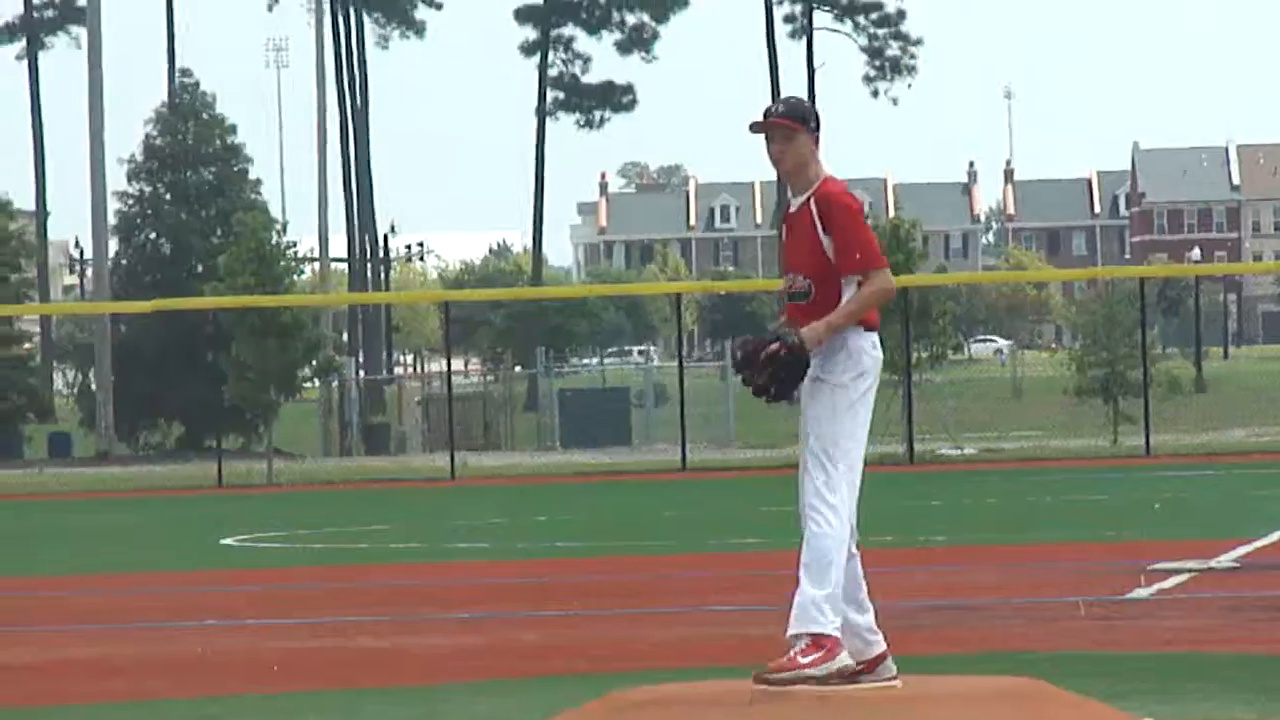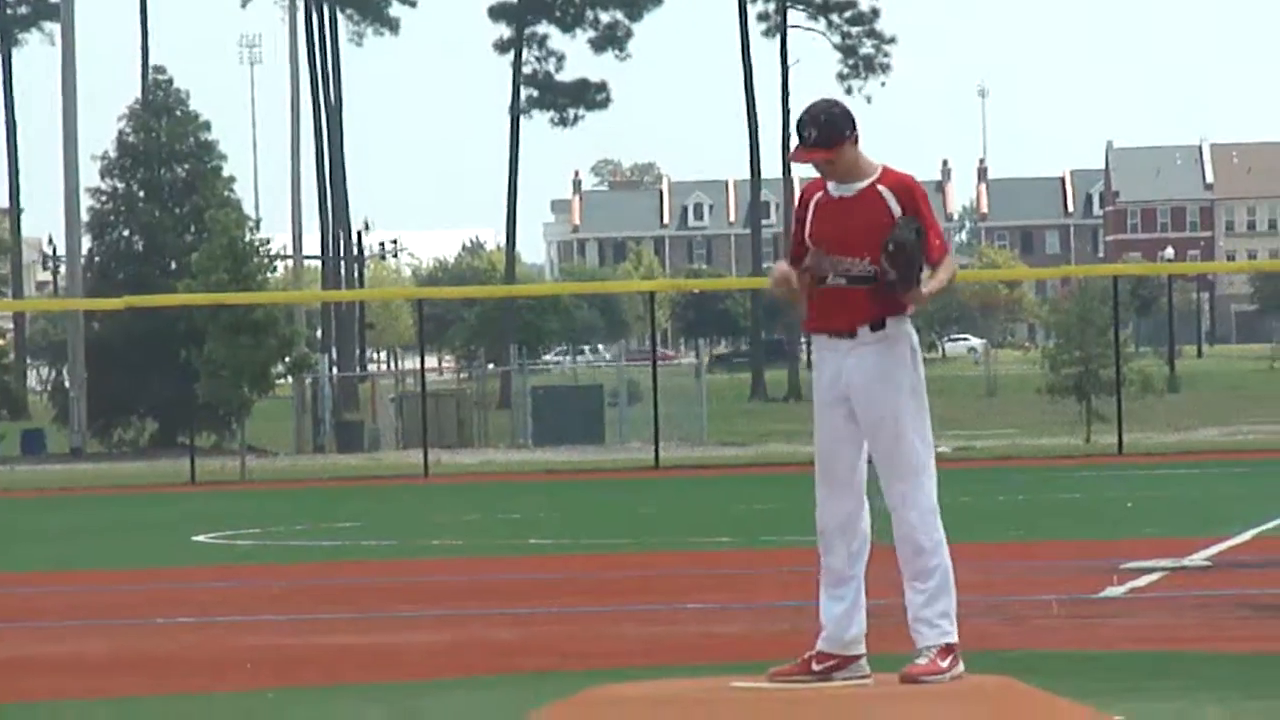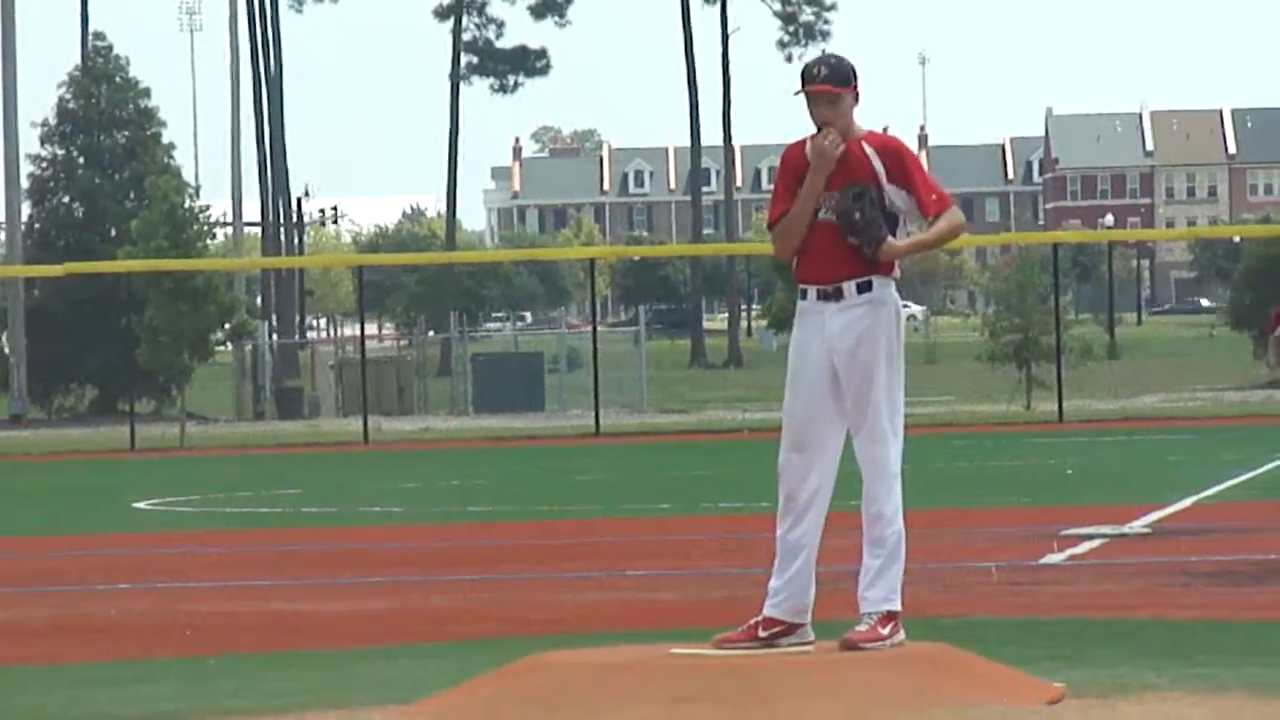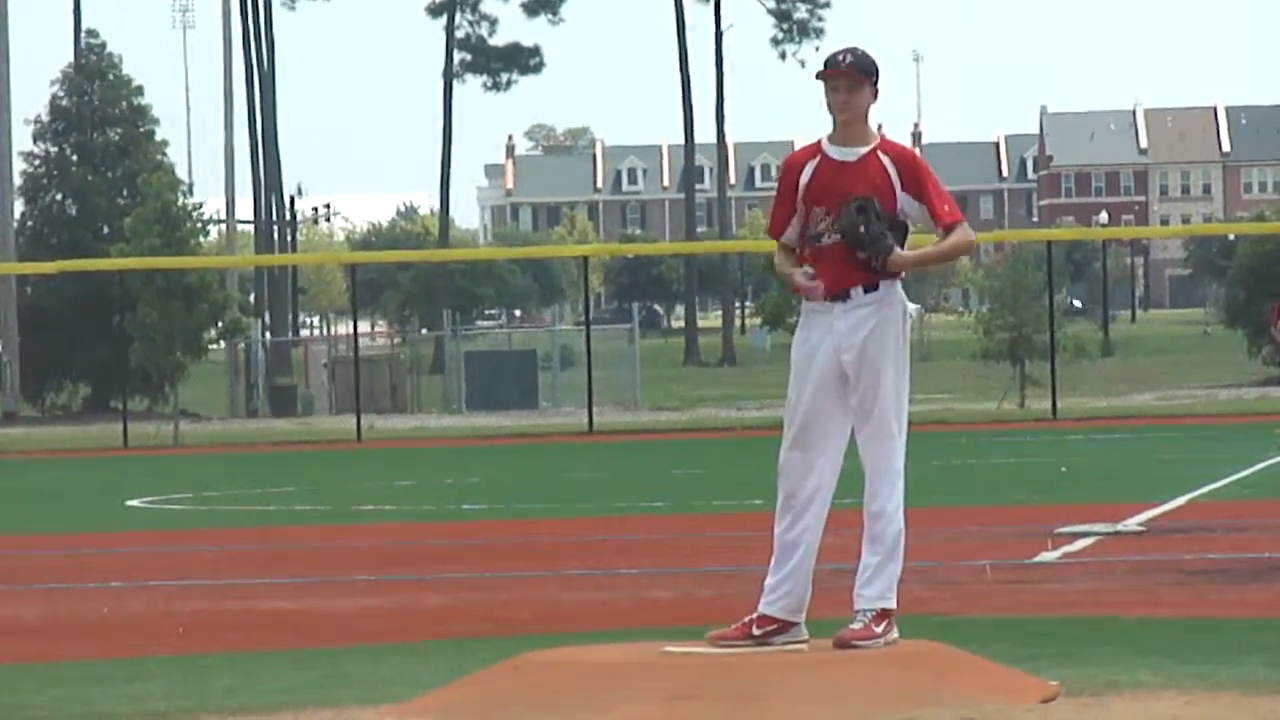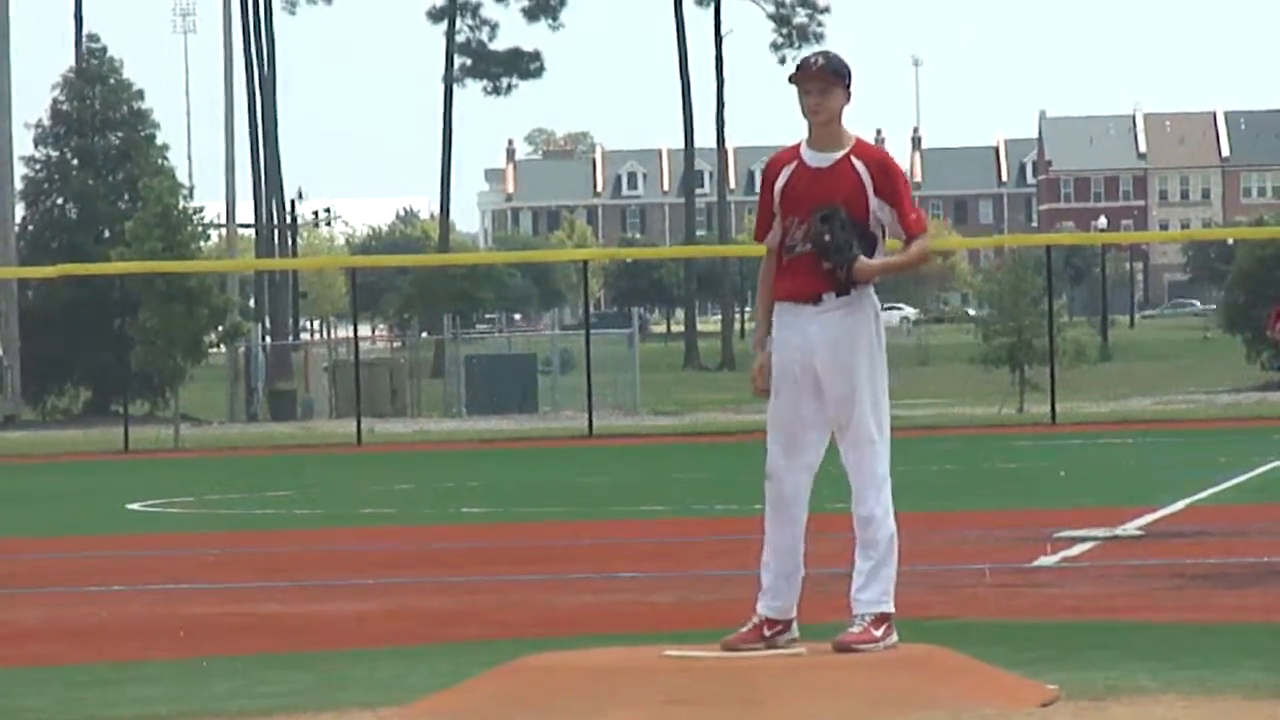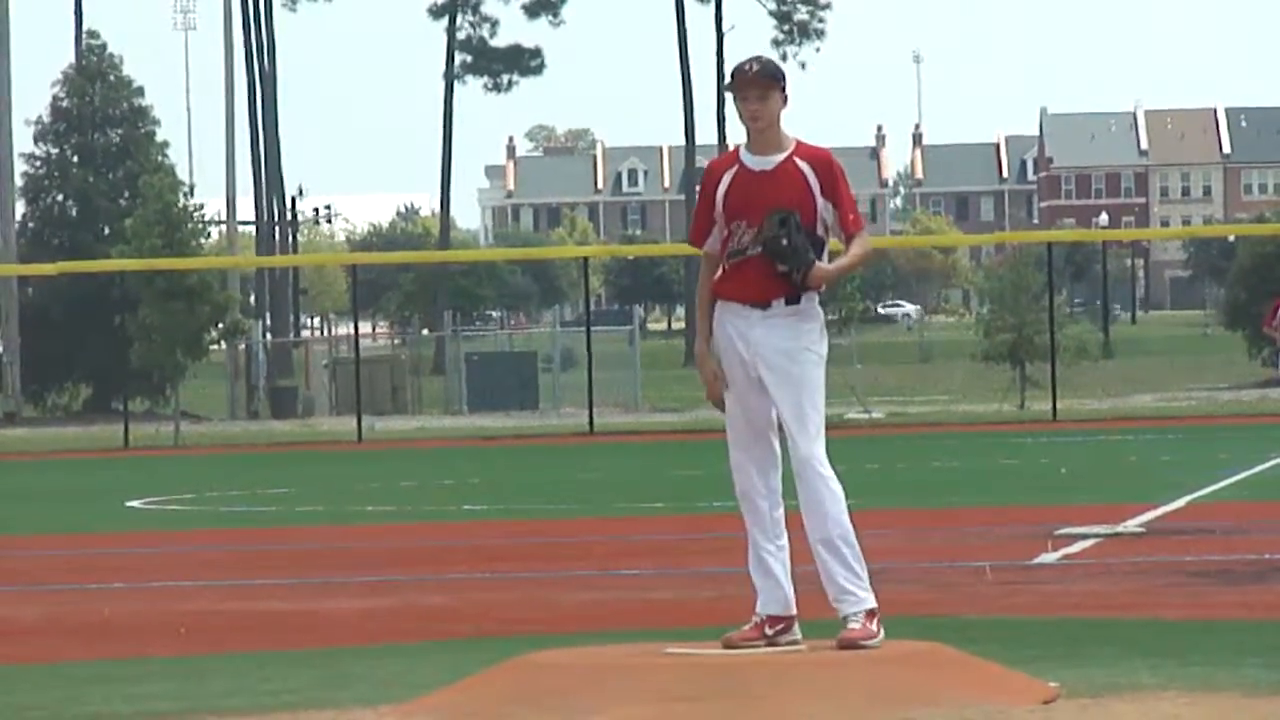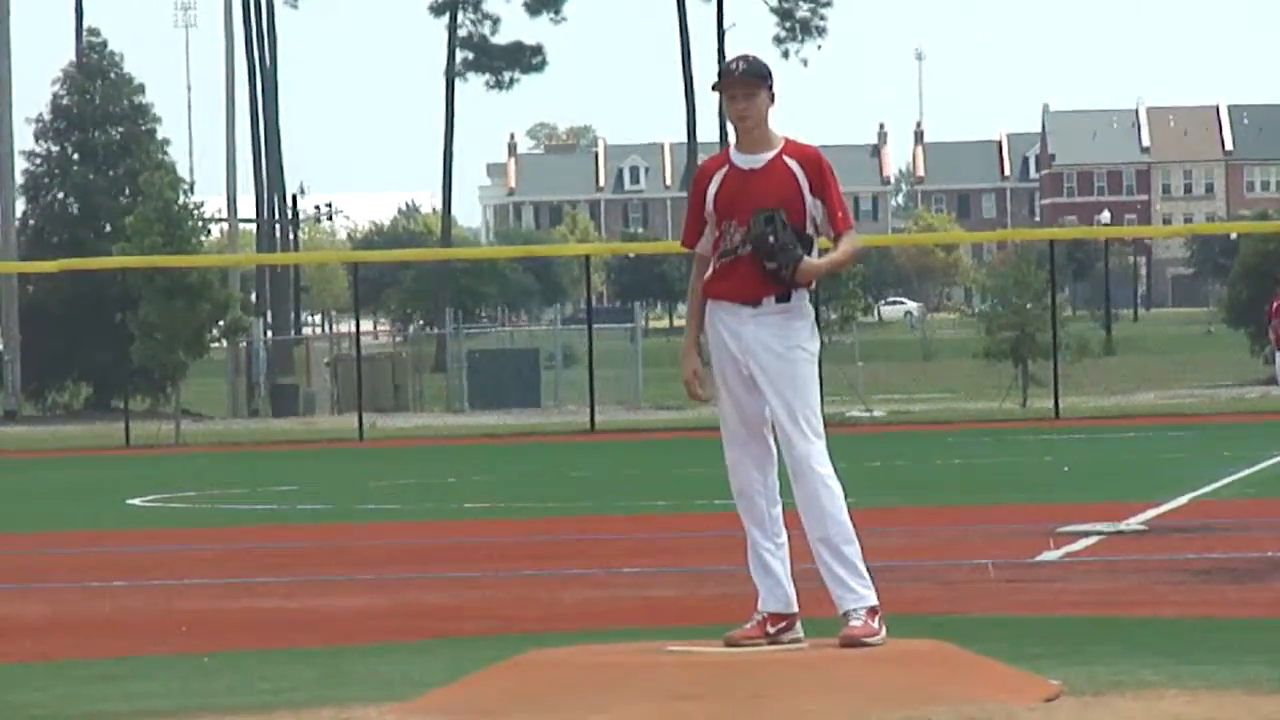
dt=0.7s
person 1, frame 1
left shoulder: (835, 201)
right shoulder: (794, 208)
left elbow: (881, 283)
left wrist: (820, 328)
right wrist: (786, 334)
left hip: (846, 356)
right hip: (817, 361)
left knee: (827, 497)
right knee: (826, 504)
left ankle: (818, 635)
right ankle: (865, 650)
person 1, frame 2
left shoulder: (900, 189)
right shoulder: (810, 198)
left elbow: (945, 261)
left wrist: (926, 290)
right wrist: (784, 272)
left hip: (886, 349)
right hip: (828, 354)
left knee: (911, 494)
right knee: (837, 501)
left ankle: (939, 642)
right ankle: (840, 645)
person 1, frame 3
left shoulder: (887, 151)
right shoulder: (796, 157)
left elbow: (953, 220)
right elbow: (782, 248)
left wrist: (903, 245)
right wrist: (817, 173)
left hip: (869, 310)
right hip: (811, 315)
left knee: (878, 457)
right knee: (800, 463)
left ankle: (883, 609)
right ankle: (786, 611)
person 1, frame 4
left shoulder: (900, 162)
right shoulder: (800, 165)
left elbow: (960, 238)
right elbow: (783, 250)
left wrist: (911, 257)
right wrist: (794, 276)
left hip: (877, 315)
right hip: (818, 320)
left knee: (883, 460)
right knee: (801, 466)
left ankle: (877, 607)
right ankle: (780, 610)
person 1, frame 5
left shoulder: (874, 164)
right shoulder: (779, 169)
left elbow: (921, 244)
right elbow: (771, 260)
left wrist: (877, 266)
right wrist: (760, 343)
left hip: (849, 319)
right hip: (790, 323)
left knee: (867, 465)
right knee: (783, 470)
left ankle: (876, 611)
right ankle: (776, 611)
person 1, frame 6
left shoulder: (818, 165)
right shoulder: (719, 175)
left elbow: (860, 241)
right elbow: (709, 265)
left wrist: (832, 269)
right wrist: (703, 347)
left hip: (793, 323)
right hip: (734, 325)
left knee: (809, 458)
right knee: (751, 467)
left ankle: (859, 606)
right ankle: (775, 610)
person 1, frame 7
left shoulder: (806, 162)
right shoulder: (709, 175)
left elbow: (848, 240)
right elbow: (701, 265)
left wrist: (820, 264)
right wrist: (689, 347)
left hip: (784, 321)
right hip: (725, 324)
left knee: (807, 455)
right knee: (747, 466)
left ankle: (861, 603)
right ankle: (777, 608)
